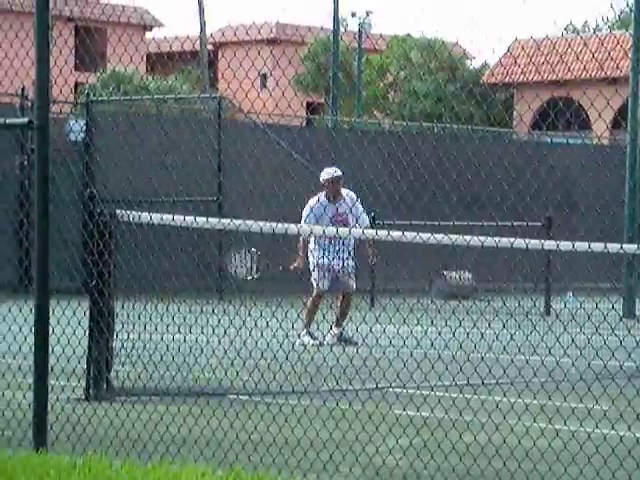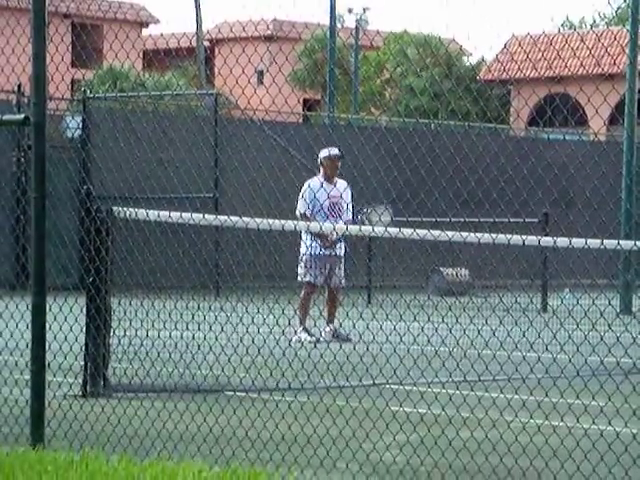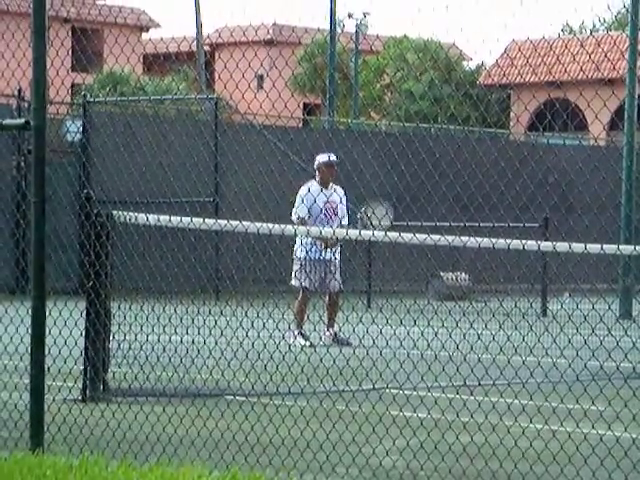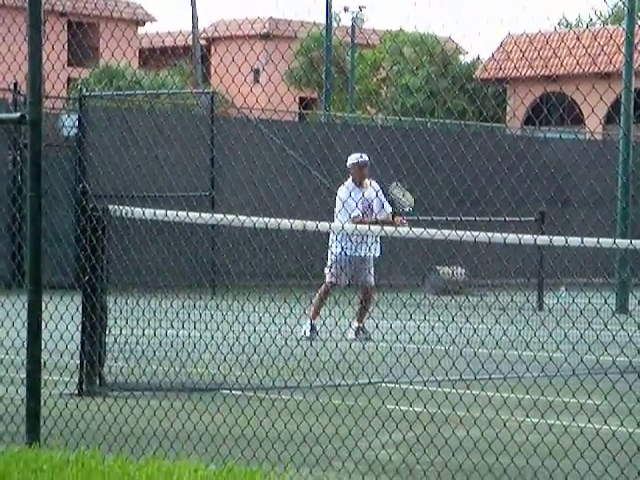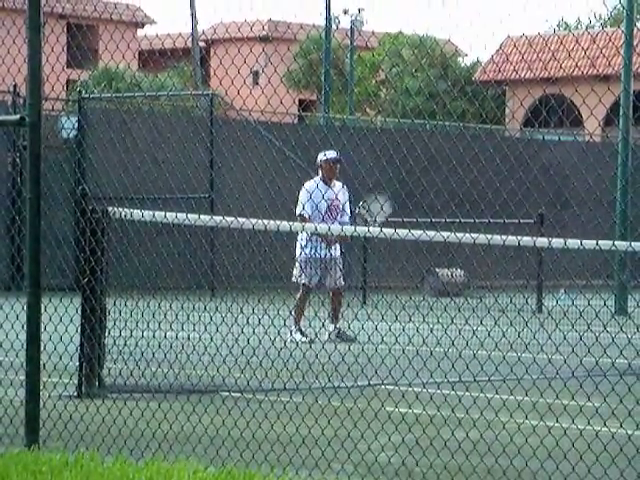
dt=1s
person 1, frame 1
left shoulder: (351, 199)
right shoulder: (314, 206)
left elbow: (362, 225)
right elbow: (305, 235)
left wrist: (370, 247)
right wrist: (301, 258)
left hip: (345, 254)
right hip: (322, 255)
left knee: (347, 292)
right knee: (319, 292)
left ankle: (336, 331)
right ankle: (305, 332)
person 1, frame 2
left shoulder: (344, 187)
right shoulder: (312, 186)
left elbow: (347, 217)
right elbow: (303, 216)
right wrist: (322, 236)
left hip: (337, 247)
right hip: (315, 247)
left knee: (335, 288)
right knee: (310, 286)
left ankle: (330, 328)
right ankle: (301, 329)
person 1, frame 3
left shoulder: (339, 192)
right shoulder: (308, 191)
left elbow: (342, 223)
right elbow: (300, 221)
right wrist: (322, 239)
left hip: (332, 253)
right hip: (310, 251)
left knee: (334, 293)
right knee: (306, 292)
left ankle: (330, 332)
right ankle: (297, 332)
person 1, frame 4
left shoulder: (374, 187)
right shoulder: (345, 191)
left elbow: (386, 213)
right elbow: (356, 220)
left wrist: (395, 220)
right wrist: (381, 220)
left hip: (366, 248)
right hip: (343, 246)
left knee: (368, 288)
right knee: (330, 284)
left ankle: (357, 327)
right ankle: (311, 322)
person 1, frame 5
left shoulder: (342, 189)
right shoulder: (311, 188)
left elbow: (344, 220)
right elbow: (303, 218)
left wrist: (339, 236)
right wrist: (324, 236)
left hip: (333, 249)
right hip: (311, 248)
left knee: (337, 289)
right knee: (306, 288)
left ankle: (333, 328)
right ankle: (295, 328)
